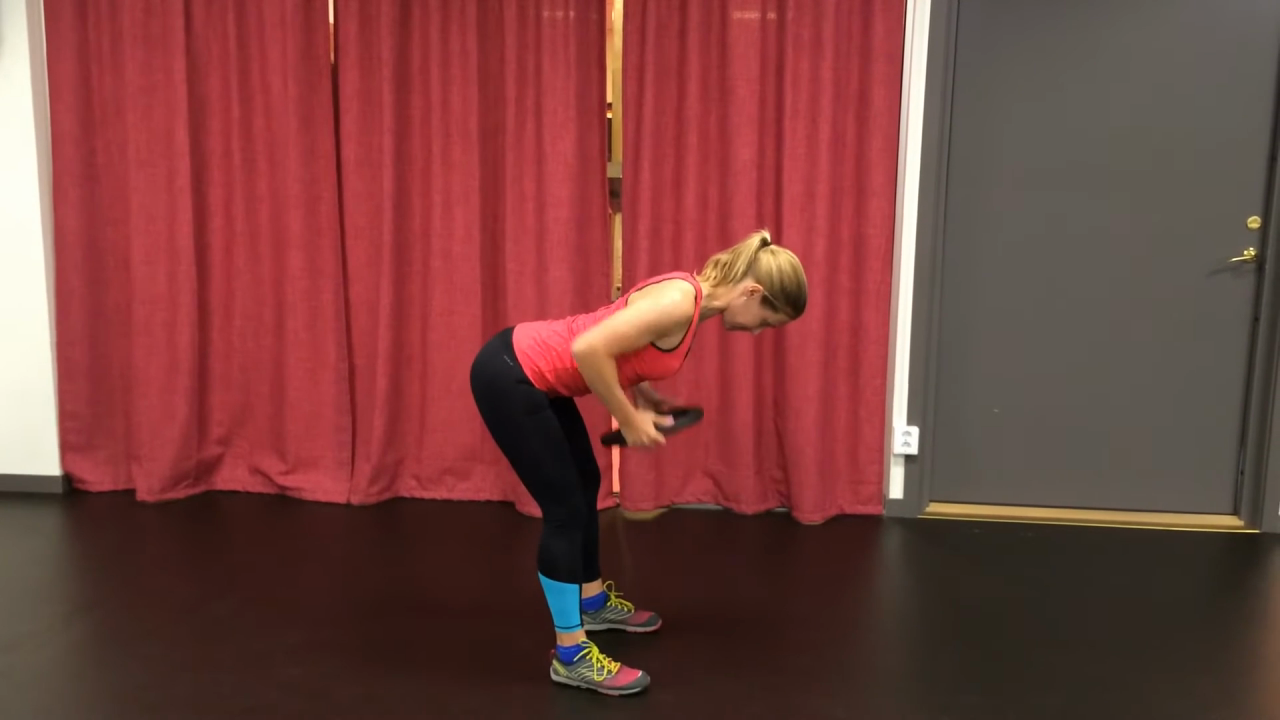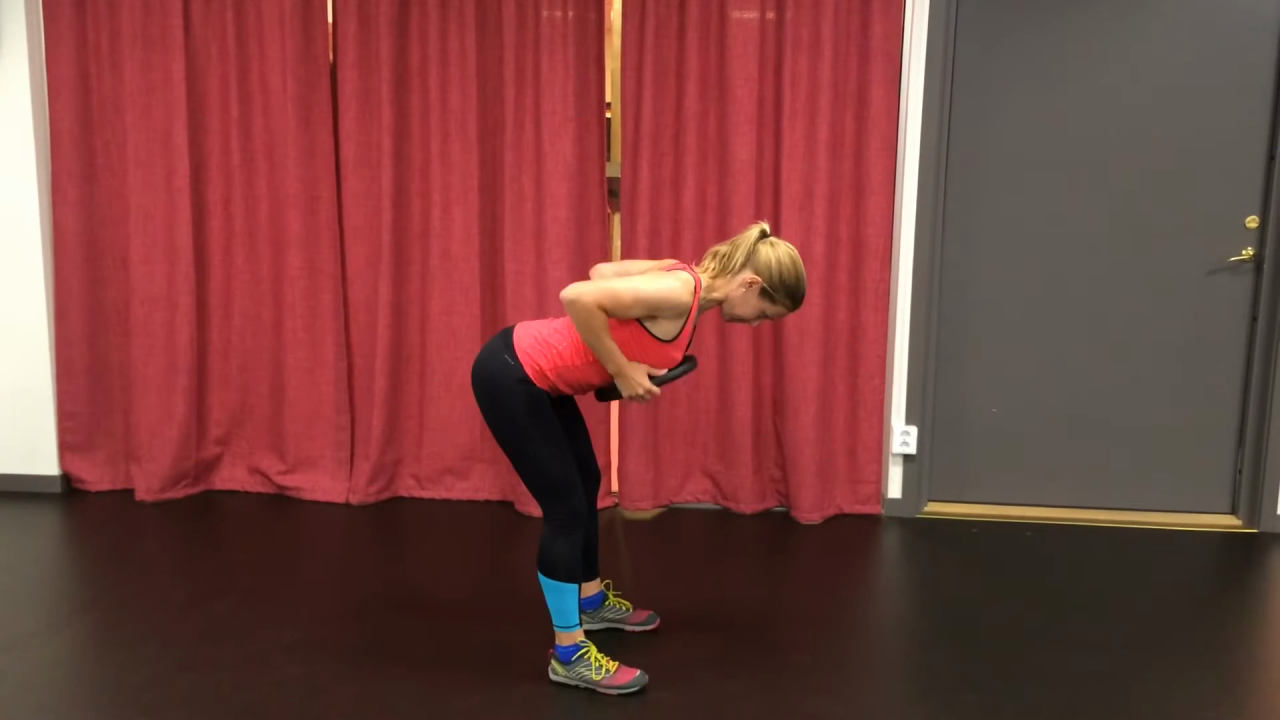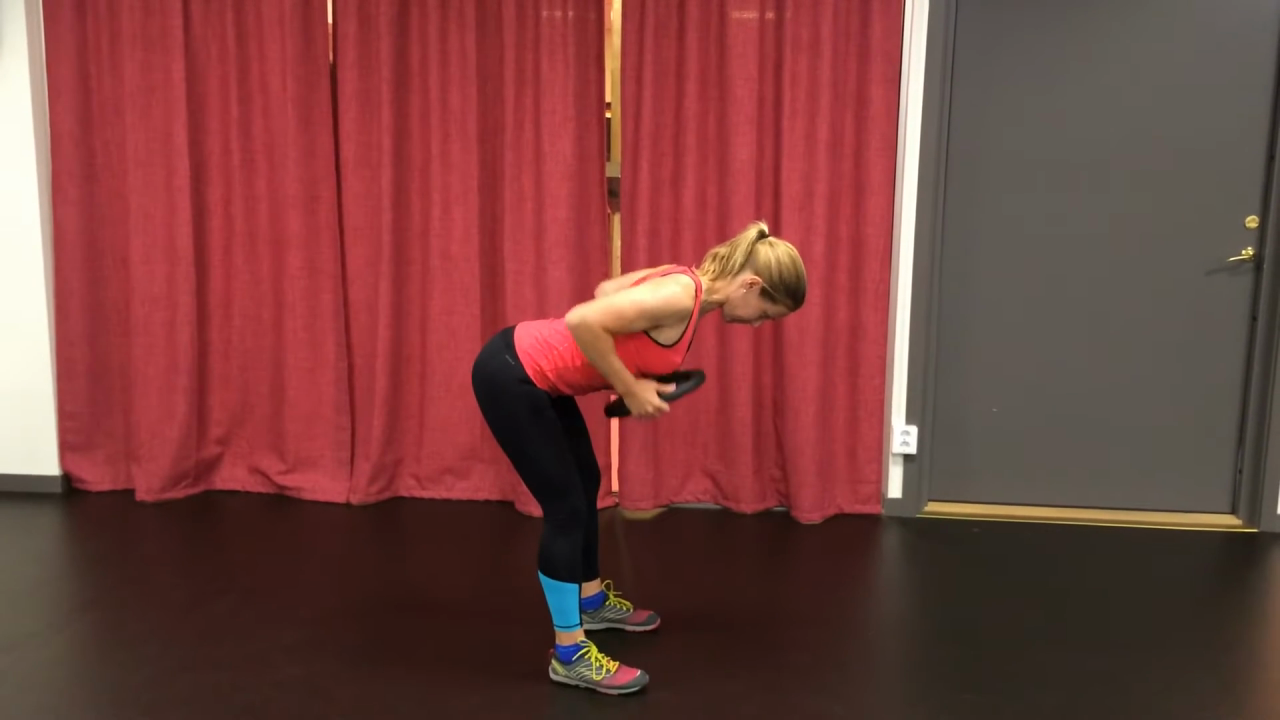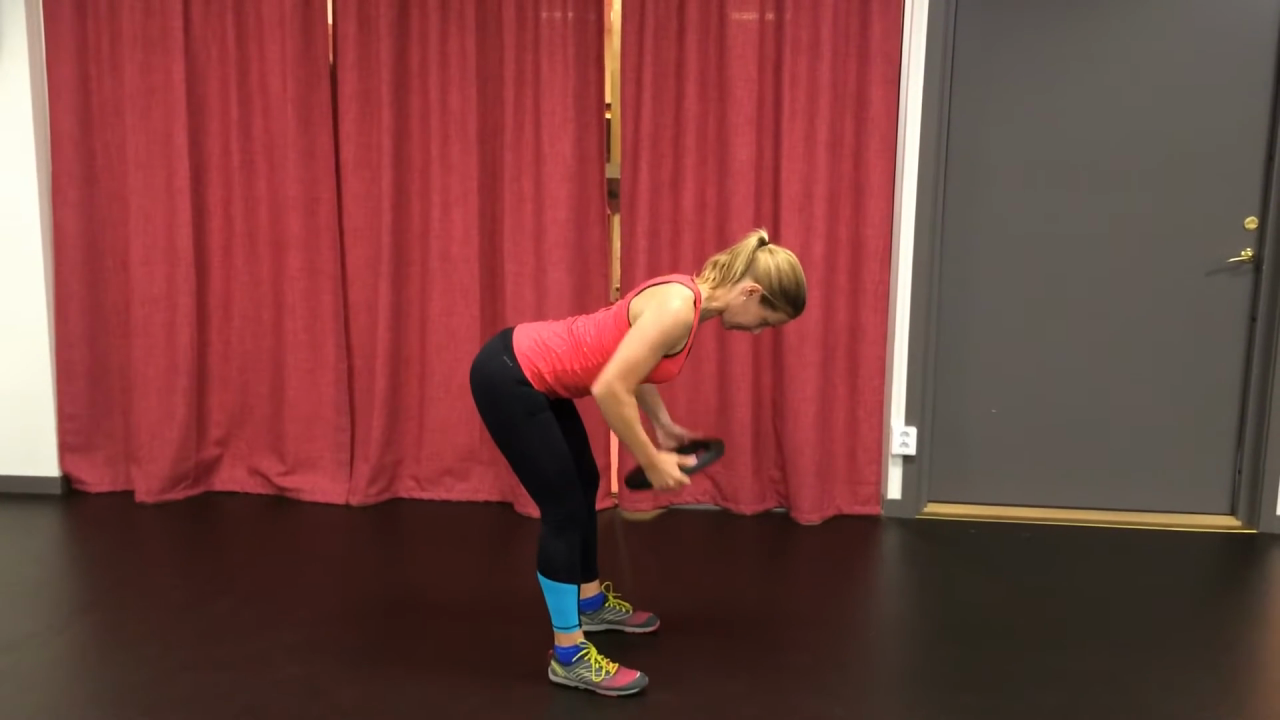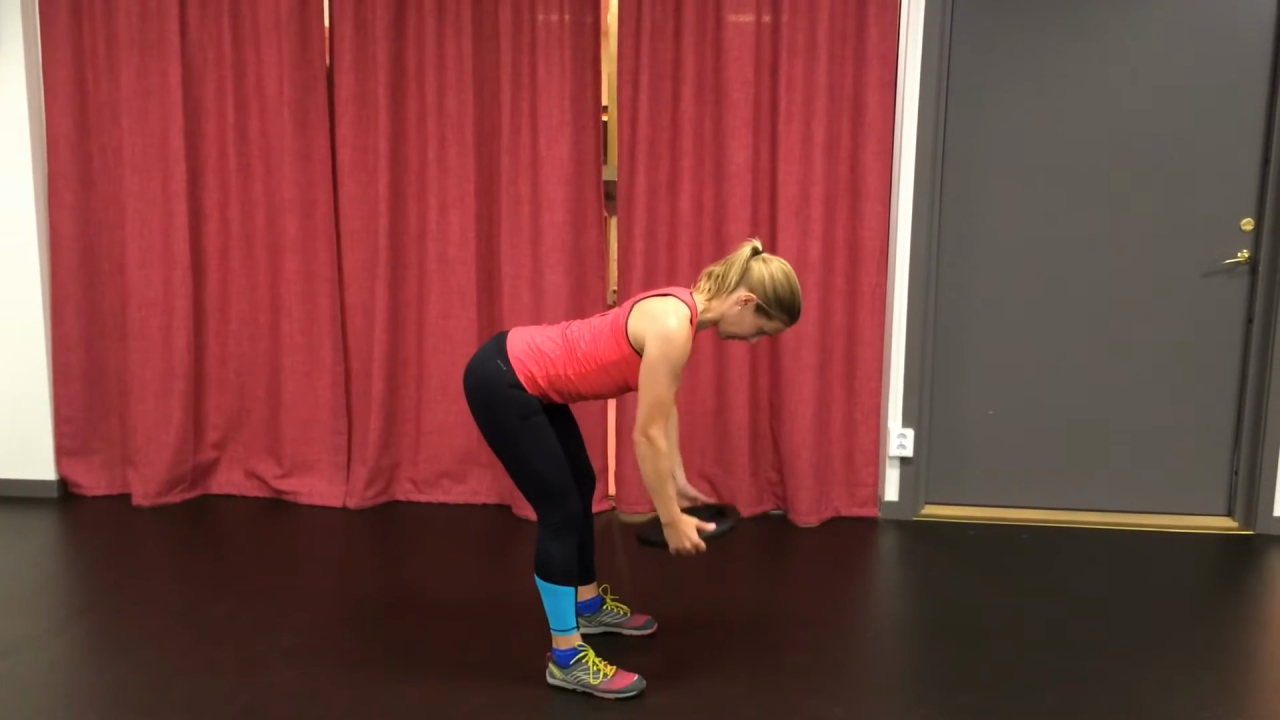
dt=0.2s
person 1, frame 1
left shoulder: (686, 292)
right shoulder: (679, 304)
right elbow: (587, 349)
left wrist: (642, 395)
right wrist: (629, 418)
left hip: (533, 370)
right hip: (509, 377)
left knee: (585, 484)
right knee: (565, 507)
left ankle: (594, 601)
right ankle: (570, 655)
person 1, frame 2
left shoulder: (684, 279)
right shoulder: (677, 292)
left elbow: (599, 273)
right elbow: (577, 296)
left wrist: (630, 361)
right wrist: (623, 370)
left hip: (534, 368)
right hip: (510, 375)
left knee: (585, 483)
right knee: (565, 506)
left ankle: (592, 601)
right ankle: (569, 654)
person 1, frame 3
left shoulder: (686, 284)
right shoulder: (678, 296)
left elbow: (604, 293)
right elbow: (581, 321)
left wrist: (642, 371)
right wrist: (630, 388)
left hip: (534, 369)
right hip: (511, 375)
left knee: (585, 483)
right knee: (566, 506)
left ankle: (592, 601)
right ankle: (569, 654)
person 1, frame 4
left shoulder: (688, 298)
right shoulder: (678, 308)
right elbow: (609, 390)
left wrist: (663, 424)
right wrist: (653, 463)
left hip: (532, 370)
right hip: (508, 376)
left knee: (583, 484)
right knee: (564, 507)
left ankle: (592, 603)
right ankle: (568, 655)
person 1, frame 5
left shoulder: (685, 310)
right shoulder: (673, 327)
left elbow: (663, 415)
right elbow: (650, 435)
left wrist: (677, 483)
right wrist: (671, 519)
left hip: (526, 372)
right hip: (501, 380)
left knee: (579, 487)
right knee: (560, 511)
left ankle: (589, 606)
right ankle: (567, 659)
